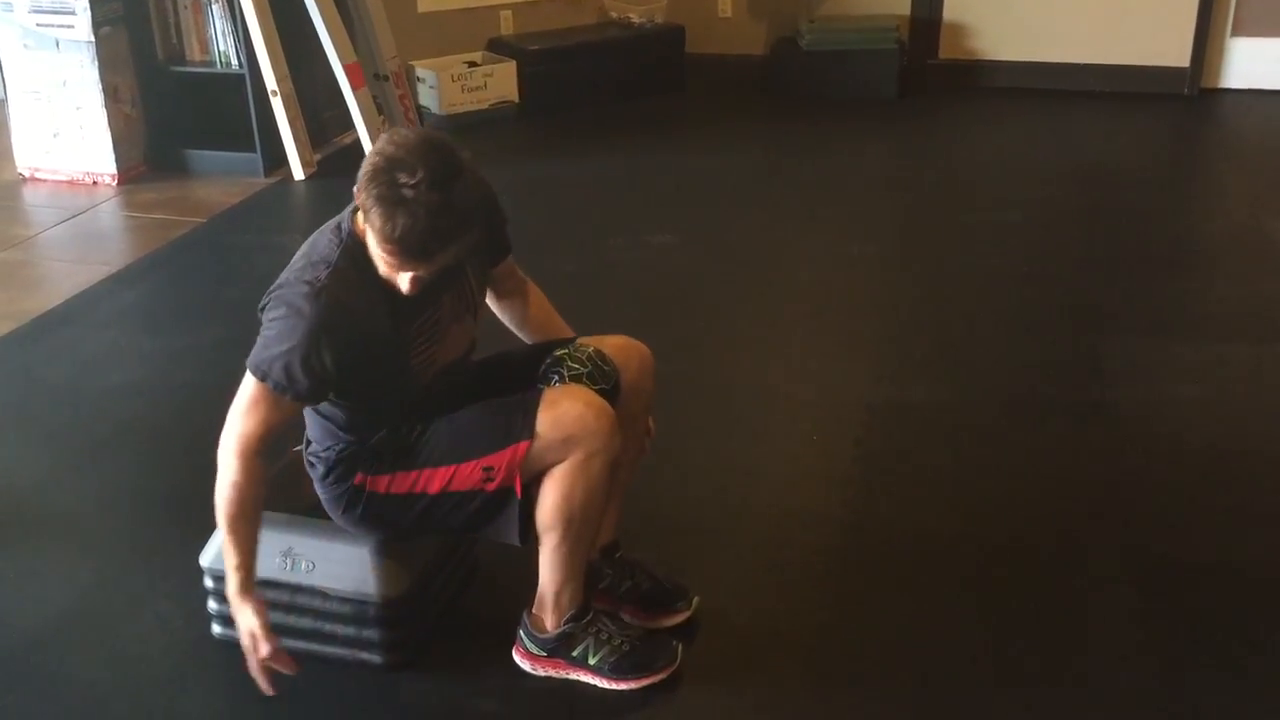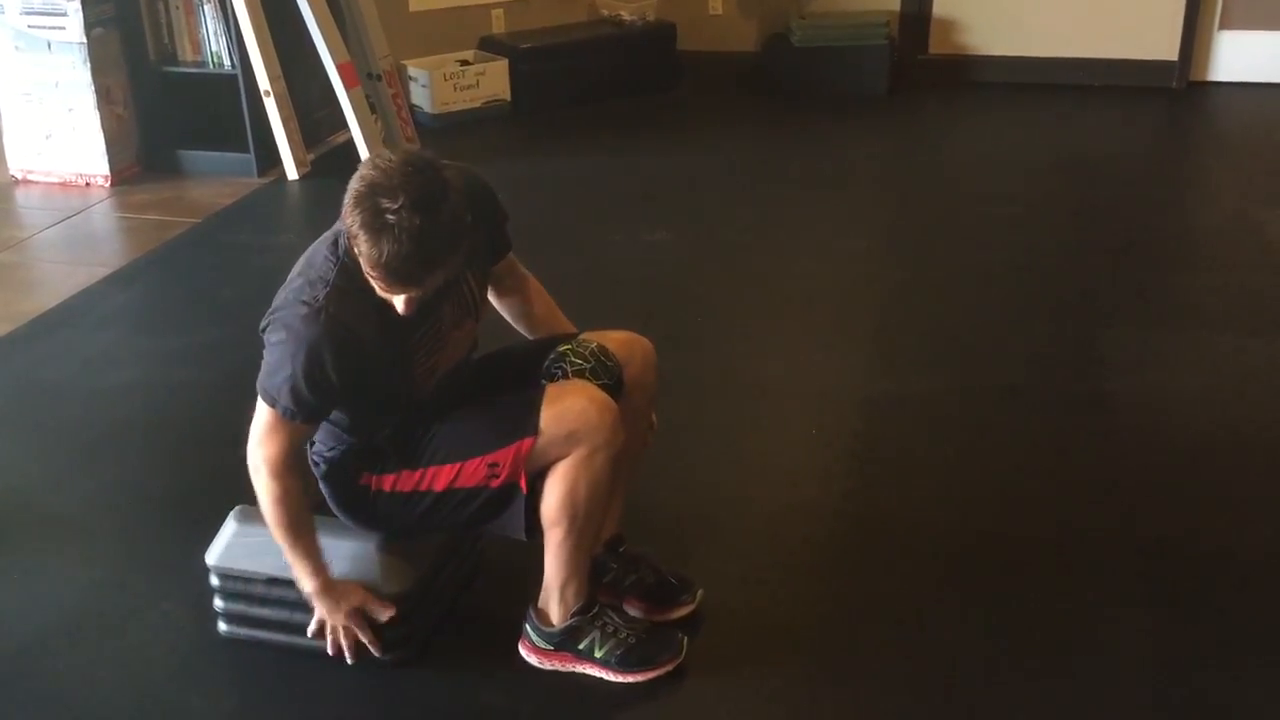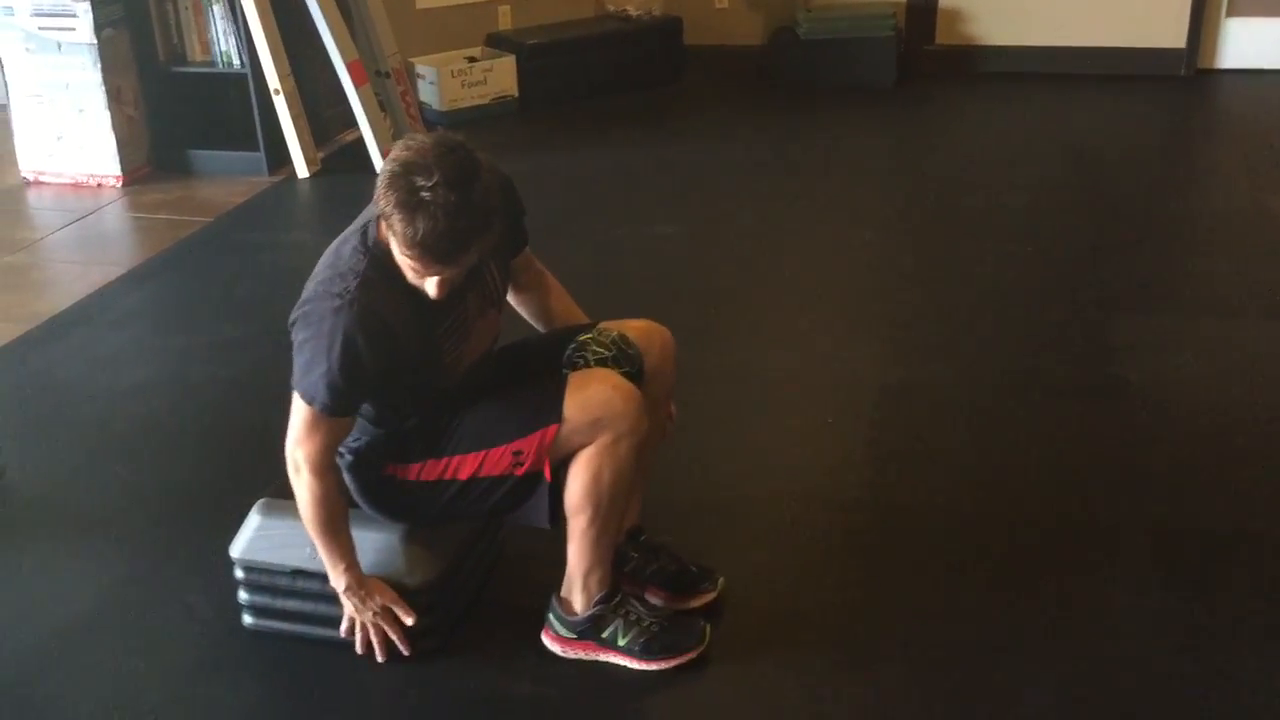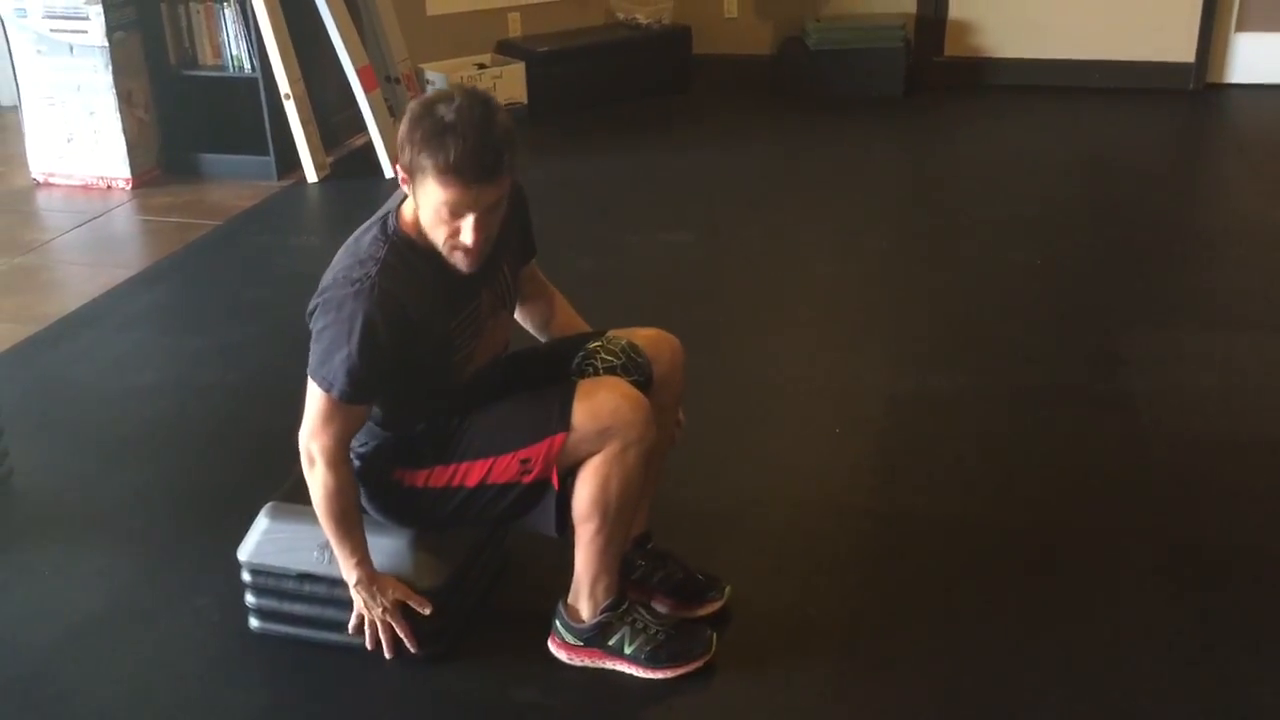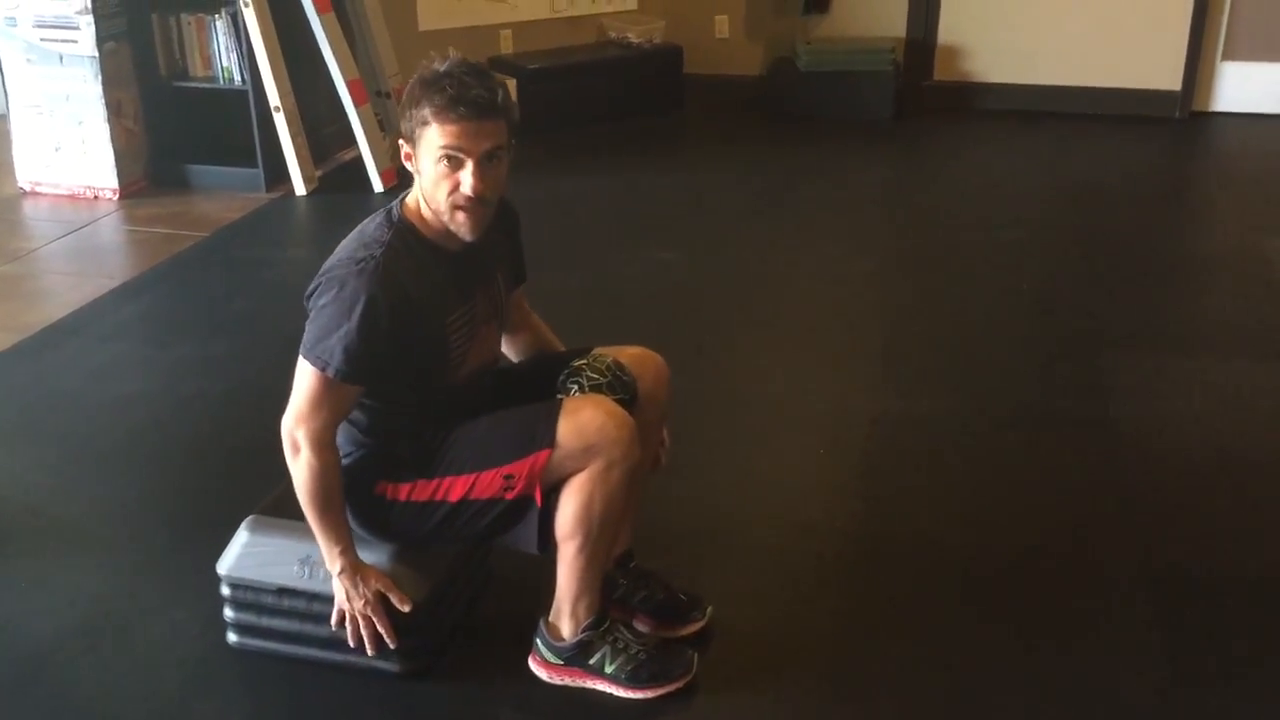
dt=0.4s
person 1, frame 1
left shoulder: (468, 203)
right shoulder: (318, 303)
left elbow: (510, 288)
right elbow: (242, 441)
left wrist: (585, 368)
right wrist: (241, 591)
left hip: (446, 394)
right hip: (371, 465)
left knee: (628, 363)
right knee: (585, 424)
left ankle: (596, 561)
right ankle: (554, 631)
person 1, frame 2
left shoulder: (465, 198)
right shoulder: (315, 321)
left elbow: (510, 282)
right elbow: (269, 456)
left wrist: (589, 369)
right wrist: (319, 585)
left hip: (451, 389)
right hip: (377, 463)
left knee: (631, 357)
right knee: (590, 421)
left ankle: (600, 557)
right ankle: (560, 624)
person 1, frame 3
left shoulder: (487, 196)
right shoulder: (346, 311)
left elbow: (526, 279)
right elbow: (308, 455)
left wrist: (601, 355)
right wrist: (349, 583)
left hip: (470, 381)
right hip: (401, 455)
left knee: (648, 347)
right knee: (614, 410)
left ankle: (620, 546)
right ankle: (583, 613)
person 1, frame 4
left shoulder: (497, 210)
right shoulder: (369, 295)
left elbow: (531, 293)
right elbow: (320, 446)
left wrist: (608, 366)
right wrist: (361, 577)
left hip: (478, 389)
right hip: (409, 458)
left knee: (658, 355)
right knee: (621, 417)
left ankle: (628, 555)
right ankle: (590, 620)
person 1, frame 5
left shoulder: (491, 218)
right shoulder: (369, 279)
left elbow: (513, 321)
right elbow: (303, 434)
left wrist: (584, 387)
right wrist: (345, 568)
left hip: (464, 404)
right hip: (396, 470)
left knee: (641, 373)
right knee: (606, 434)
left ankle: (610, 571)
right ankle: (570, 639)
